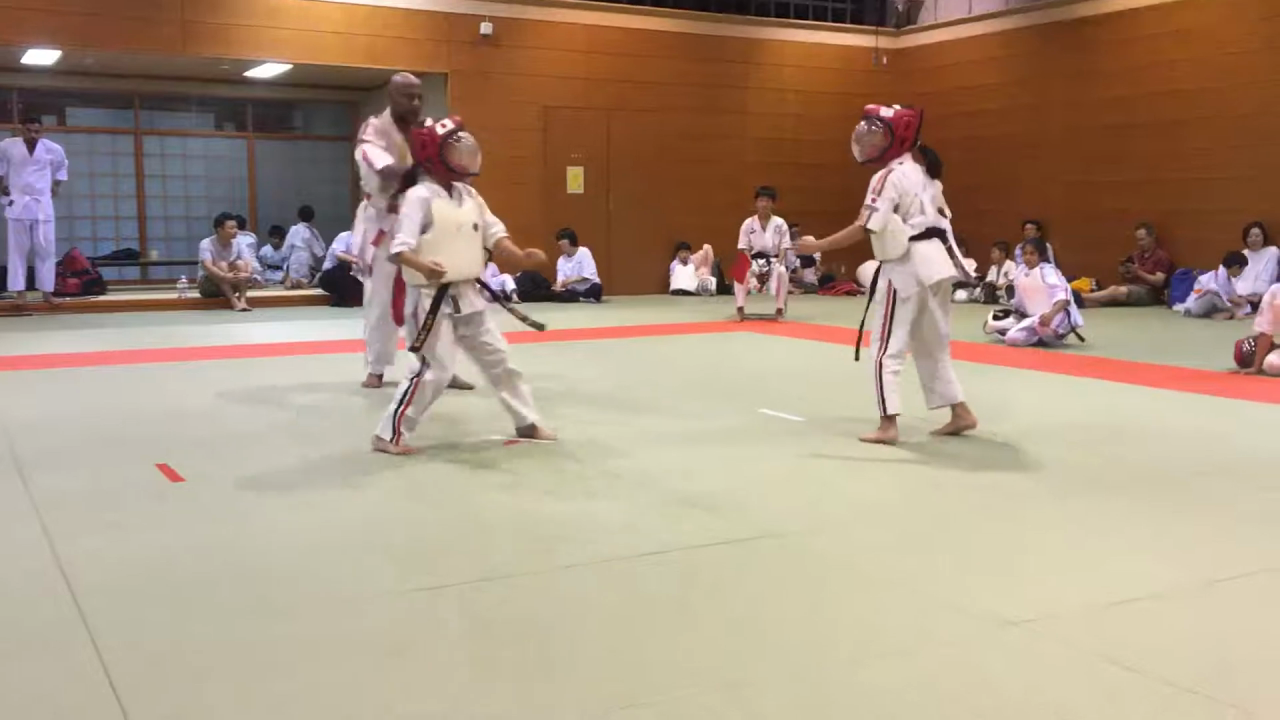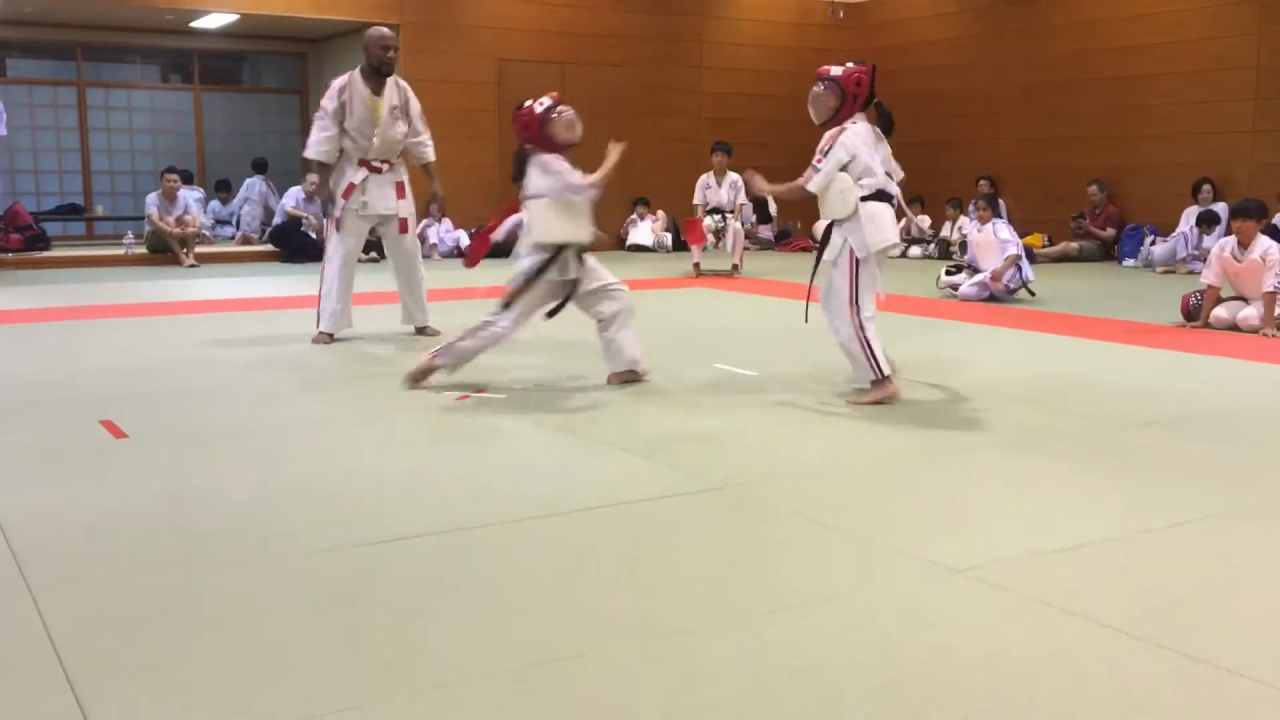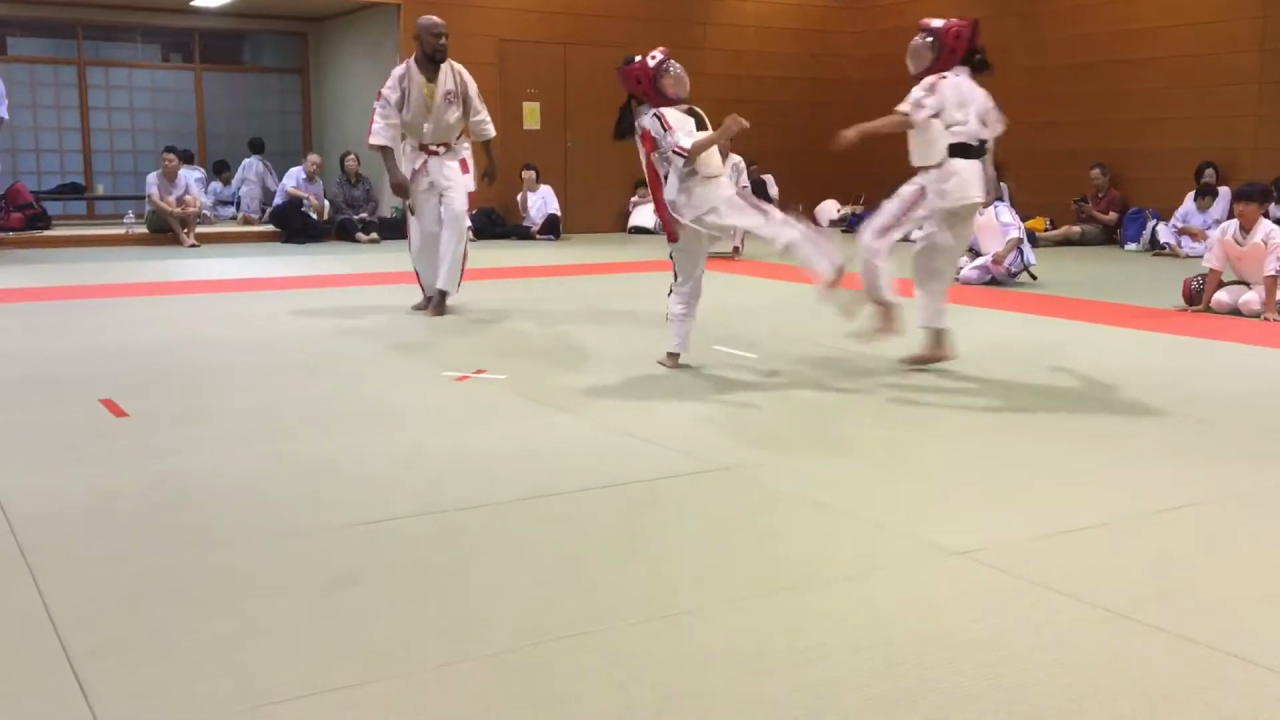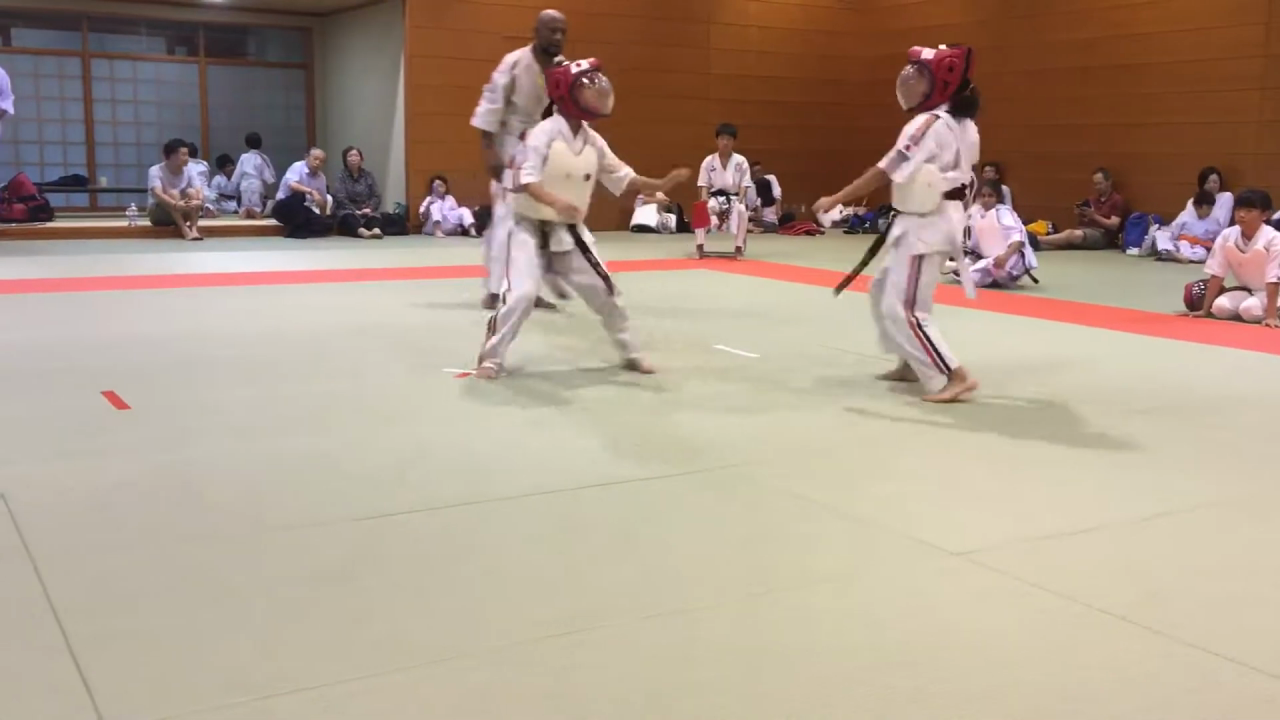
dt=0.7s
person 1, frame 1
left shoulder: (889, 177)
right shoulder: (923, 173)
left elbow: (864, 228)
right elbow: (942, 217)
left wrist: (816, 246)
left hip: (907, 267)
right hip: (935, 263)
left knee: (887, 347)
right knee: (932, 346)
left ankle: (888, 424)
right ankle: (961, 413)
person 1, frame 2
left shoulder: (840, 137)
right shoulder: (873, 133)
left elbow: (806, 186)
right elbow: (894, 177)
left wrist: (766, 188)
left hip: (857, 227)
right hip: (877, 223)
left knee: (849, 311)
right knee: (835, 305)
left ankle: (882, 382)
right ankle: (880, 375)
person 1, frame 3
left shoulder: (938, 84)
right shoulder: (973, 89)
left elbow: (903, 117)
right elbow: (995, 126)
left wrist: (858, 129)
left hip: (945, 179)
right hip: (968, 185)
left knee: (873, 236)
right knee: (931, 262)
left ankle: (886, 308)
right ankle: (938, 341)
person 1, frame 4
left shoulder: (928, 124)
right shoulder: (964, 125)
left elbow: (885, 172)
left wrist: (834, 199)
left hip: (925, 225)
right hip: (938, 220)
left knee: (903, 309)
right knee: (884, 293)
left ankle: (956, 378)
right ankle: (910, 365)
person 2, frame 1
left shoulder: (467, 194)
right shoulder: (419, 197)
left elbow: (492, 233)
right elbow: (400, 248)
left wrist: (520, 256)
right wrist: (422, 266)
left hip: (469, 293)
right hip: (434, 298)
left knee: (497, 357)
right knee: (433, 369)
left ankle: (527, 421)
right ankle: (389, 434)
person 2, frame 2
left shoulder: (553, 163)
right shoulder: (548, 164)
right elbow: (587, 189)
right wrist: (612, 160)
left hip: (572, 258)
right hip: (544, 259)
left knee: (615, 298)
right knee: (504, 319)
left ankle: (624, 366)
right ankle: (438, 360)
person 2, frame 3
left shoulder: (645, 120)
right shoulder: (664, 116)
right elbow: (684, 154)
right wrist: (716, 134)
left hip: (680, 210)
right hip: (708, 200)
left knee: (686, 283)
right knee: (777, 225)
left ankle: (674, 352)
right ankle: (829, 266)
person 2, frame 4
left shoulder: (592, 141)
right shoulder: (544, 133)
left elbow: (621, 178)
right elbow: (524, 180)
left wrist: (660, 184)
right wrist: (555, 202)
left hip: (569, 232)
right hip: (532, 230)
left knee: (600, 290)
right knee: (520, 296)
left ankle: (629, 352)
right ankle: (491, 358)
person 3, frame 1
right shoulder: (373, 129)
right elbow: (379, 169)
right wrist: (411, 171)
right hip: (381, 223)
right knee: (380, 300)
right ankle: (376, 368)
person 3, frame 2
left shoulder: (401, 90)
right shoulder: (342, 87)
left elbow: (419, 139)
right elbow: (324, 138)
left wrist: (435, 182)
right wrist: (325, 184)
left hip: (393, 179)
right hip: (353, 178)
left knee: (407, 254)
right knee: (340, 255)
left ankle: (420, 319)
right ankle: (328, 326)
person 3, frame 3
left shoulder: (458, 73)
right shoulder: (400, 77)
left elbow: (479, 118)
right elbow: (386, 126)
left wrist: (491, 161)
right wrist: (393, 171)
left hip: (453, 157)
right hip: (417, 161)
left knee: (456, 220)
right knee: (422, 231)
left ankle: (443, 291)
right ankle: (432, 292)
person 3, frame 4
right shoulder: (513, 63)
right elbow: (489, 110)
right wrist: (490, 154)
right hip: (513, 149)
right knee: (505, 220)
right ankle: (495, 289)
